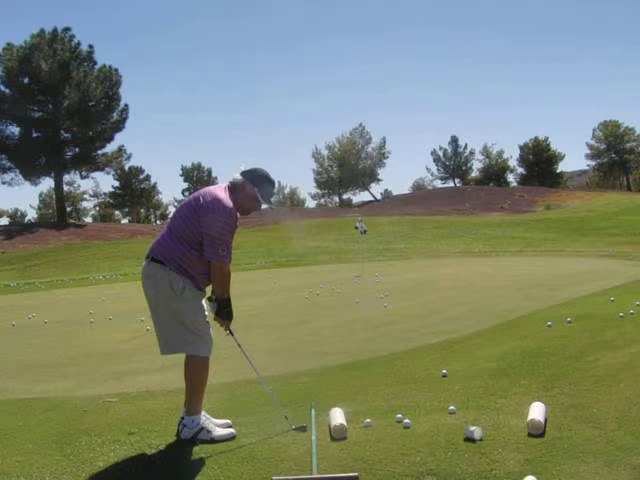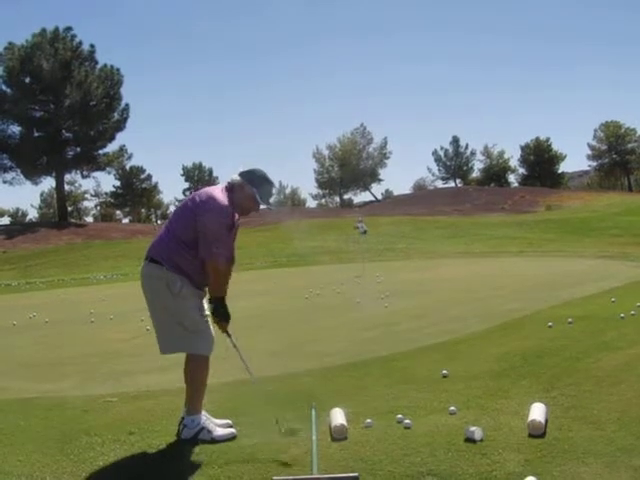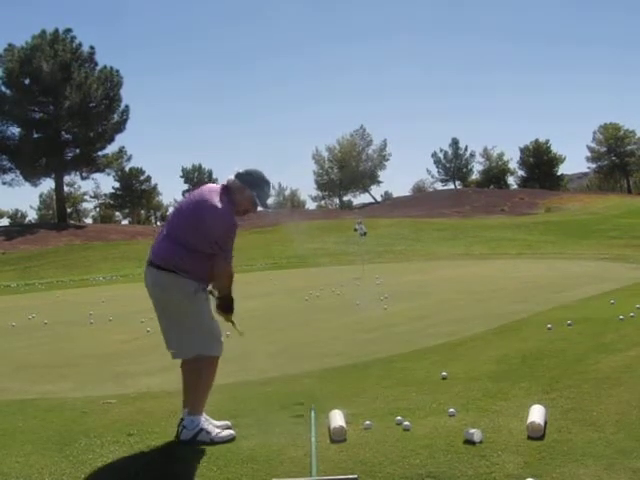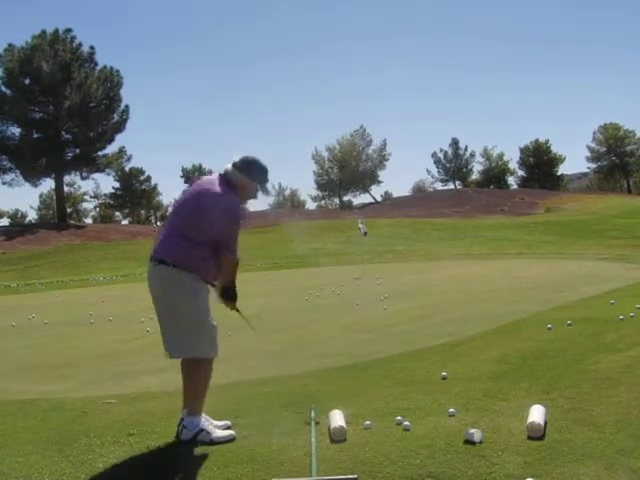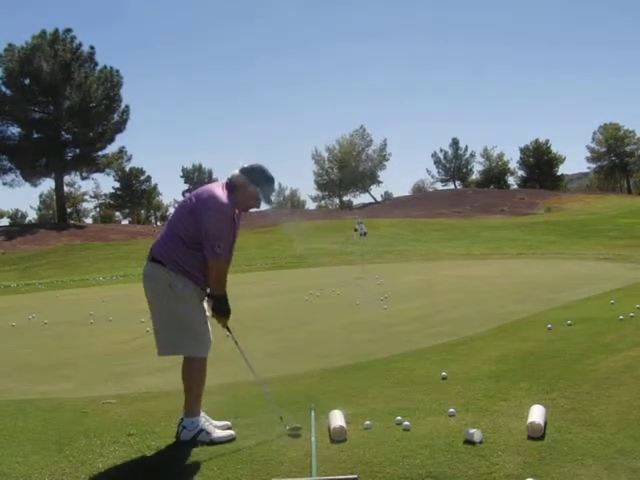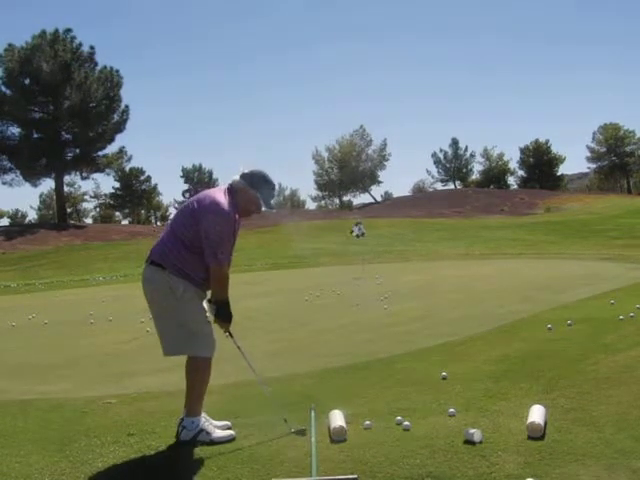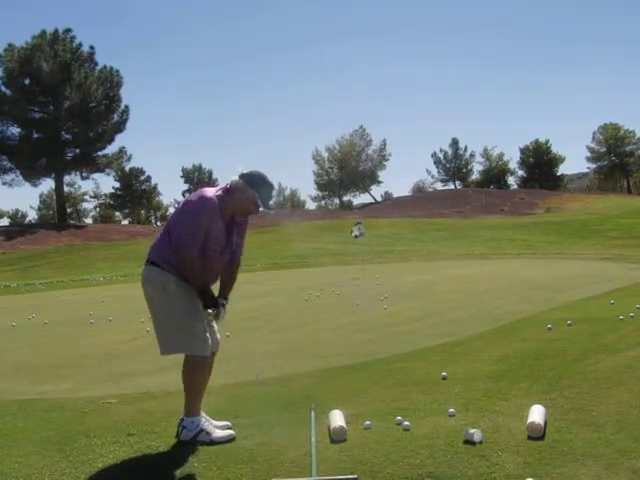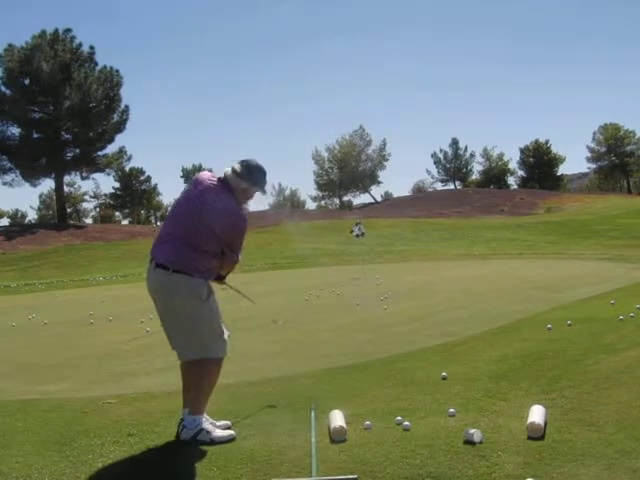
dt=0.7s
person 1, frame 1
left shoulder: (221, 201)
right shoulder: (221, 207)
left elbow: (219, 261)
right elbow: (219, 264)
left wrist: (217, 298)
right wrist: (224, 303)
left hip: (176, 277)
right hip: (170, 277)
left knee: (199, 345)
right knee: (199, 347)
left ankle: (193, 415)
right ankle: (191, 424)
person 1, frame 2
left shoulder: (227, 208)
right shoulder: (217, 206)
left elbow: (226, 259)
right elbow: (213, 263)
left wrist: (217, 300)
right wrist: (220, 304)
left hip: (178, 277)
right hip: (167, 276)
left knee: (201, 345)
right knee: (199, 347)
left ankle: (193, 415)
right ankle: (192, 423)
person 1, frame 3
left shoulder: (211, 192)
right shoulder: (224, 216)
right elbow: (222, 267)
left wrist: (221, 295)
right wrist: (226, 301)
left hip: (161, 274)
right hip: (178, 281)
left knee: (193, 348)
right knee: (209, 349)
left ankle: (191, 415)
right ankle: (192, 424)
person 1, frame 4
left shoulder: (207, 184)
right shoulder: (229, 205)
right elbow: (228, 256)
left wrist: (218, 282)
right wrist: (229, 290)
left hip: (164, 271)
right hip: (180, 277)
left knee: (192, 348)
right knee: (203, 350)
left ankle: (191, 416)
right ankle: (192, 425)
person 1, frame 5
left shoulder: (228, 205)
right shoulder: (217, 203)
left elbow: (221, 259)
right elbow: (215, 261)
left wrist: (214, 296)
right wrist: (220, 300)
left hip: (179, 277)
right hip: (170, 277)
left knee: (197, 347)
right knee: (196, 349)
left ankle: (193, 416)
right ankle: (191, 425)
person 1, frame 6
left shoulder: (227, 208)
right shoulder: (219, 209)
left elbow: (220, 264)
right elbow: (217, 267)
left wrist: (217, 301)
right wrist: (222, 306)
left hip: (177, 278)
right hip: (170, 279)
left knee: (200, 347)
right knee: (201, 348)
left ankle: (193, 416)
right ankle: (191, 425)
person 1, frame 7
left shoulder: (238, 217)
right shoulder: (205, 204)
left elbow: (233, 259)
right elbow: (185, 255)
left wrist: (222, 298)
right wrist: (206, 293)
left hip: (190, 284)
right hip: (167, 279)
left knee: (209, 348)
right knee: (198, 349)
left ankle: (194, 416)
right ankle: (191, 425)
person 1, frame 8
left shoulder: (202, 181)
right shoulder: (235, 216)
right elbow: (230, 260)
right wrist: (219, 274)
left hip: (159, 273)
right hip: (186, 282)
left knee: (192, 348)
right knee: (214, 349)
left ankle: (190, 415)
right ankle: (193, 424)
